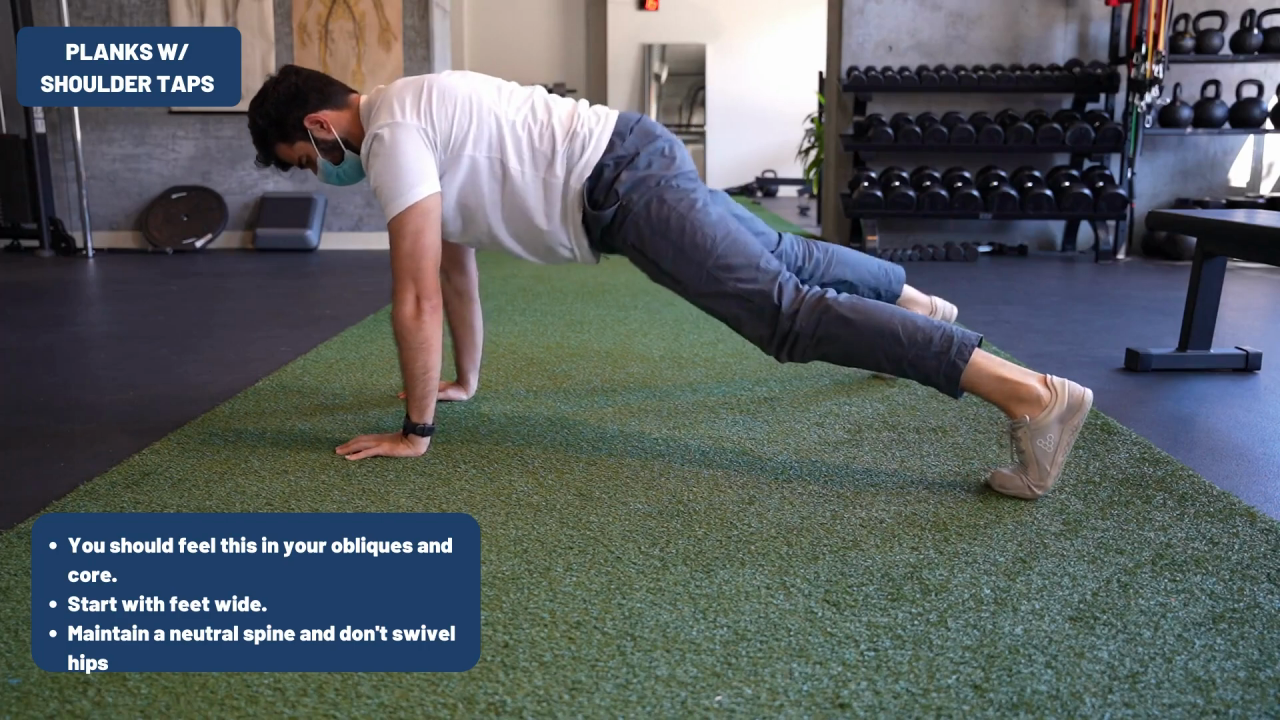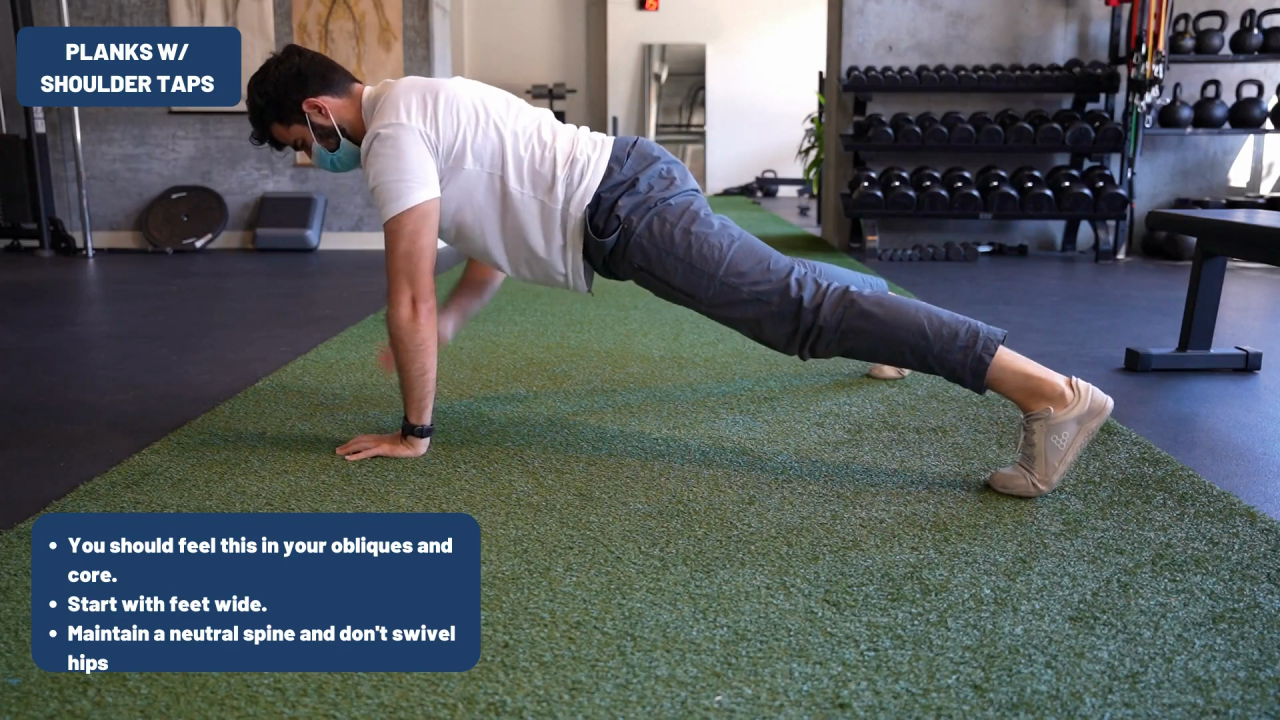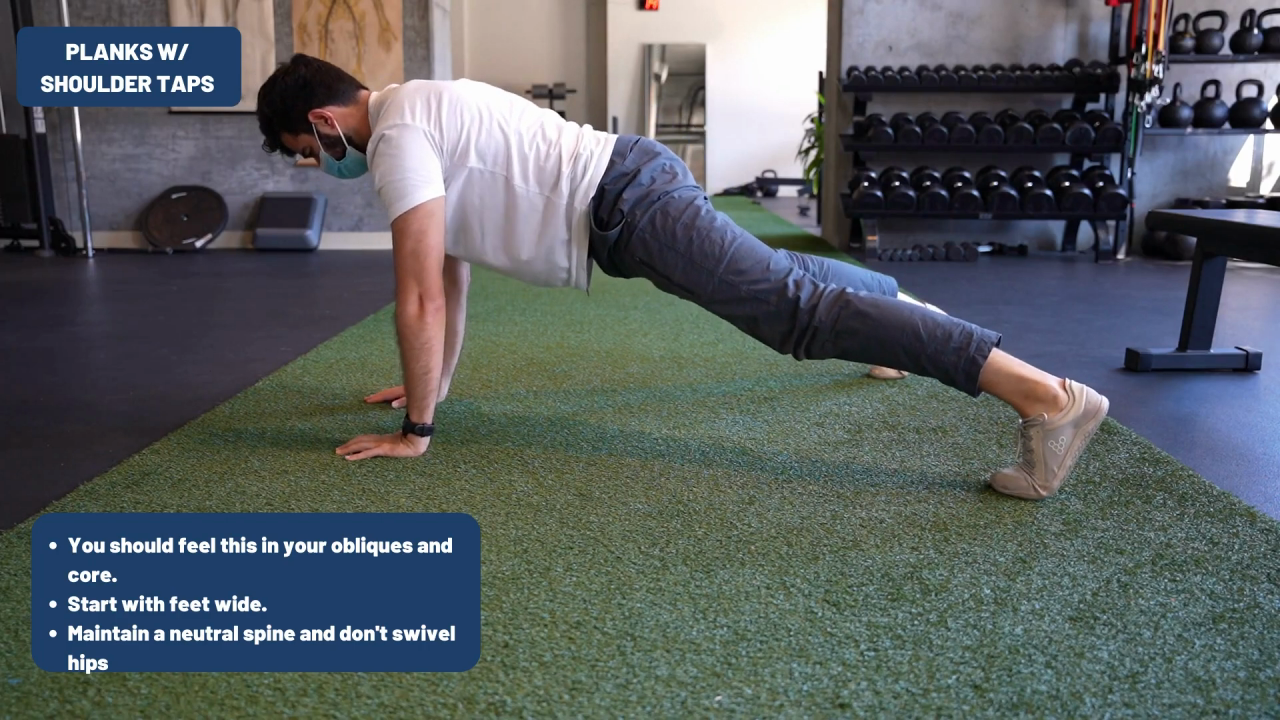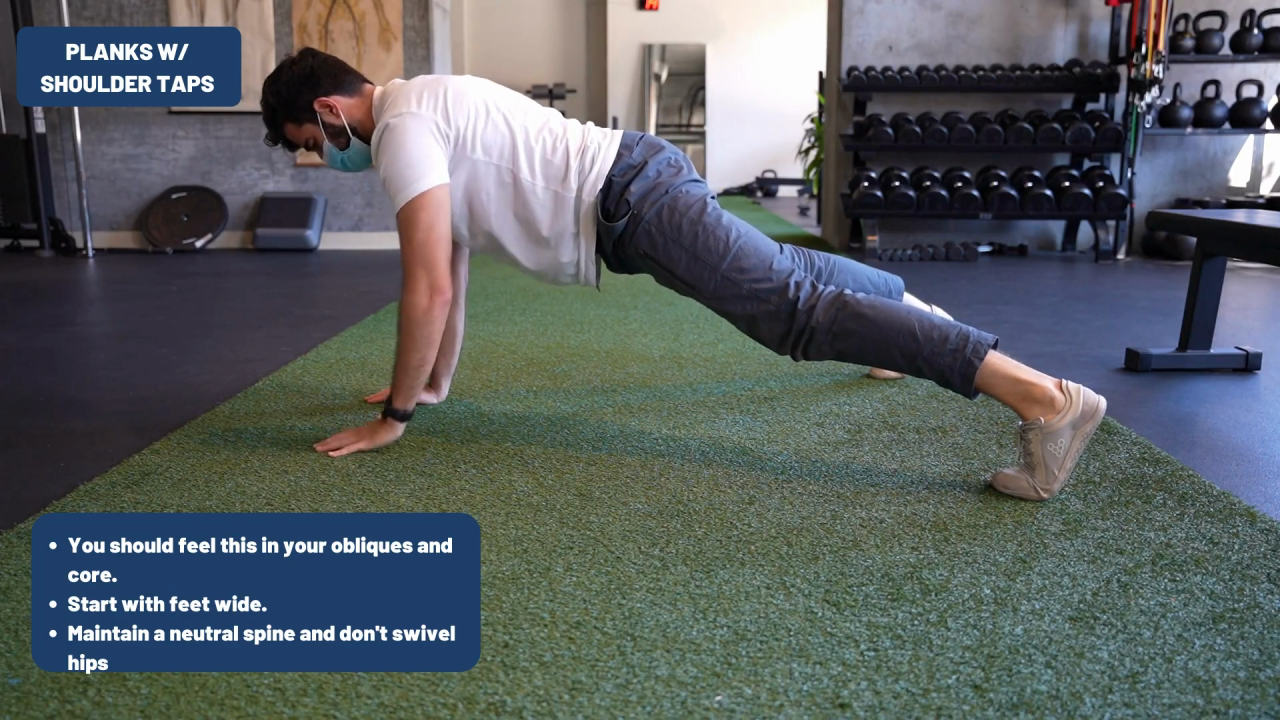
dt=0.7s
person 1, frame 1
left shoulder: (390, 134)
right shoulder: (412, 115)
left elbow: (418, 294)
right elbow: (455, 259)
left wrist: (414, 428)
right wrist: (463, 378)
left hip: (624, 184)
right hip: (632, 164)
left knee: (781, 310)
right knee: (770, 258)
left ankle: (1031, 396)
right ankle: (921, 306)
person 1, frame 2
left shoulder: (390, 135)
right shoulder: (413, 107)
left elbow: (408, 297)
right elbow: (494, 227)
left wrist: (414, 430)
right wrist: (446, 319)
left hip: (622, 211)
right hip: (630, 183)
left knee: (795, 308)
right knee: (775, 278)
left ankle: (1051, 395)
right ankle: (904, 308)
person 1, frame 3
left shoulder: (395, 139)
right shoulder: (417, 115)
left elbow: (421, 297)
right elbow: (451, 278)
left wrist: (414, 429)
right wrist: (434, 384)
left hip: (628, 206)
right hip: (633, 191)
left knee: (794, 309)
right knee: (774, 275)
left ankle: (1045, 395)
right ankle: (906, 305)
person 1, frame 4
left shoulder: (401, 131)
right shoulder: (421, 113)
left elbow: (431, 287)
right elbow: (448, 270)
left wrist: (393, 414)
right wrist: (437, 381)
left hip: (633, 200)
right hip: (638, 186)
left knee: (793, 309)
right knee: (781, 271)
left ankle: (1042, 396)
right ankle: (910, 305)
